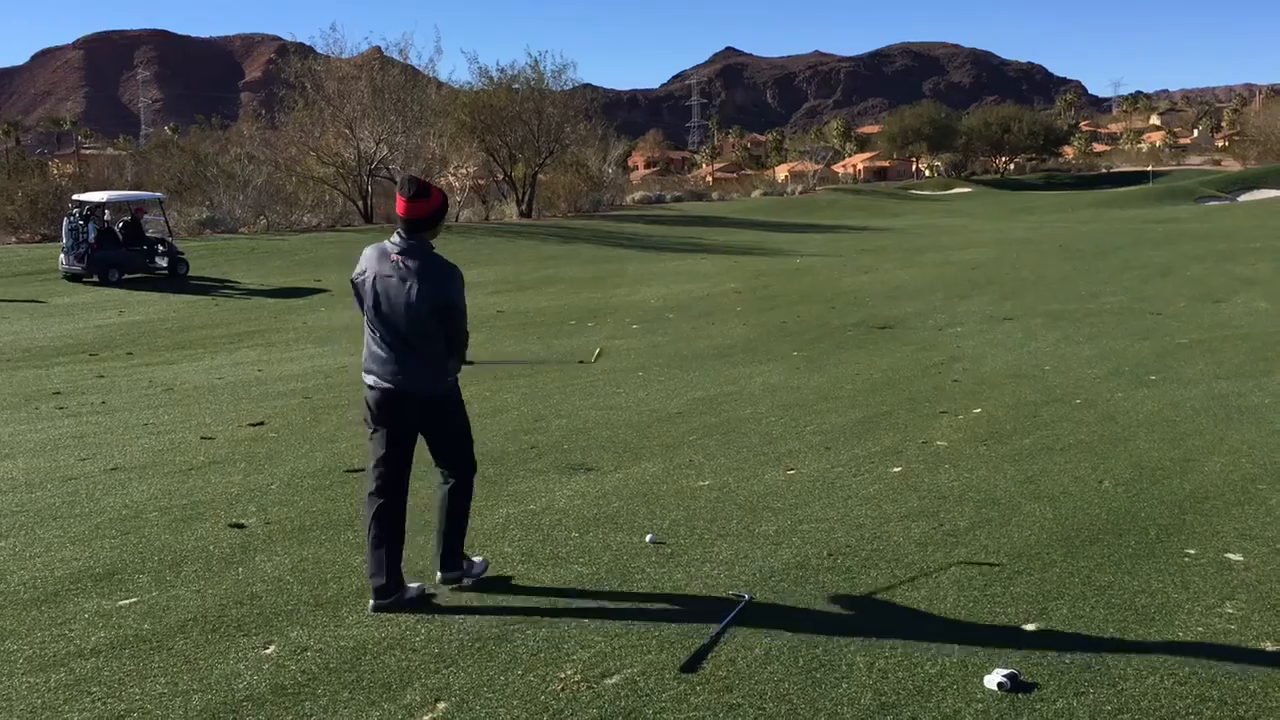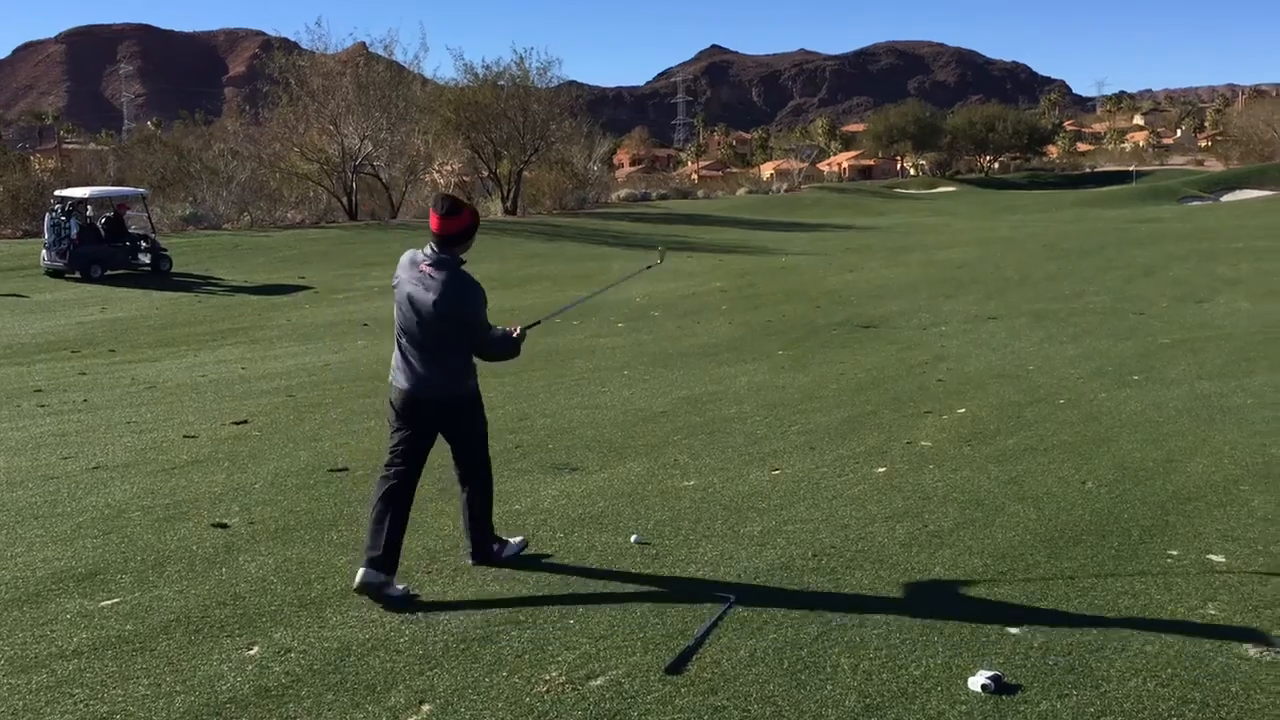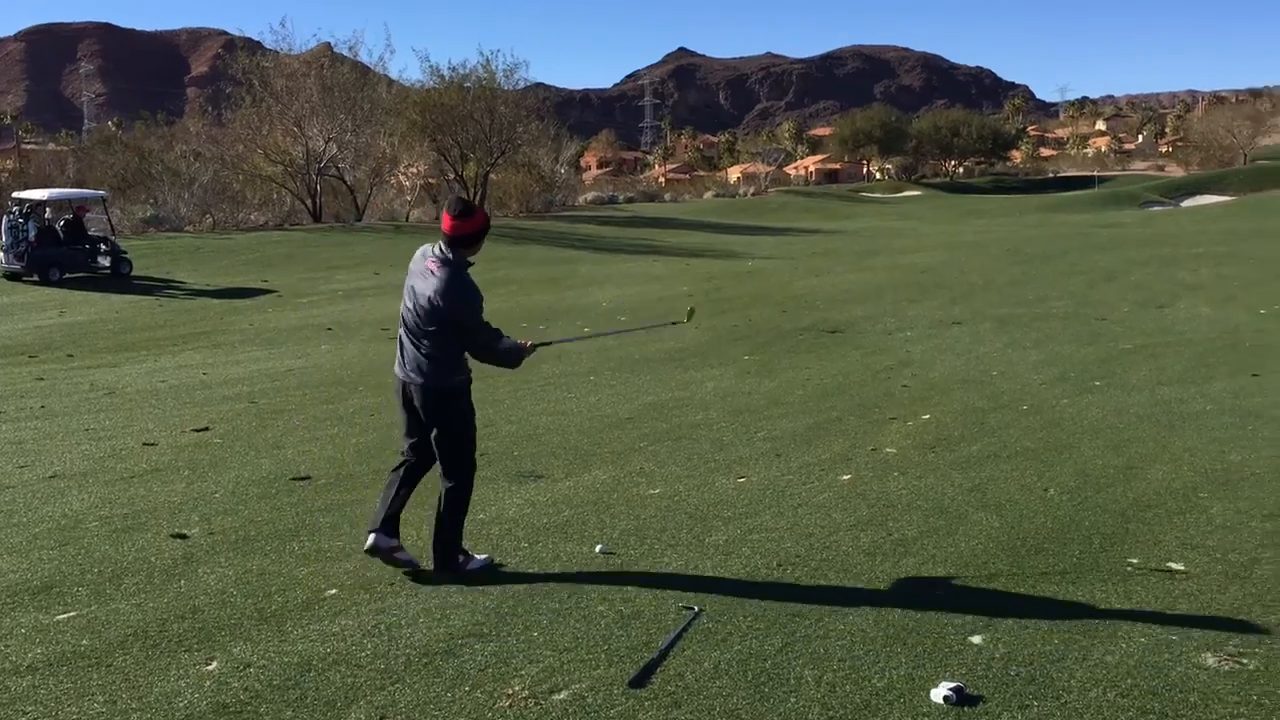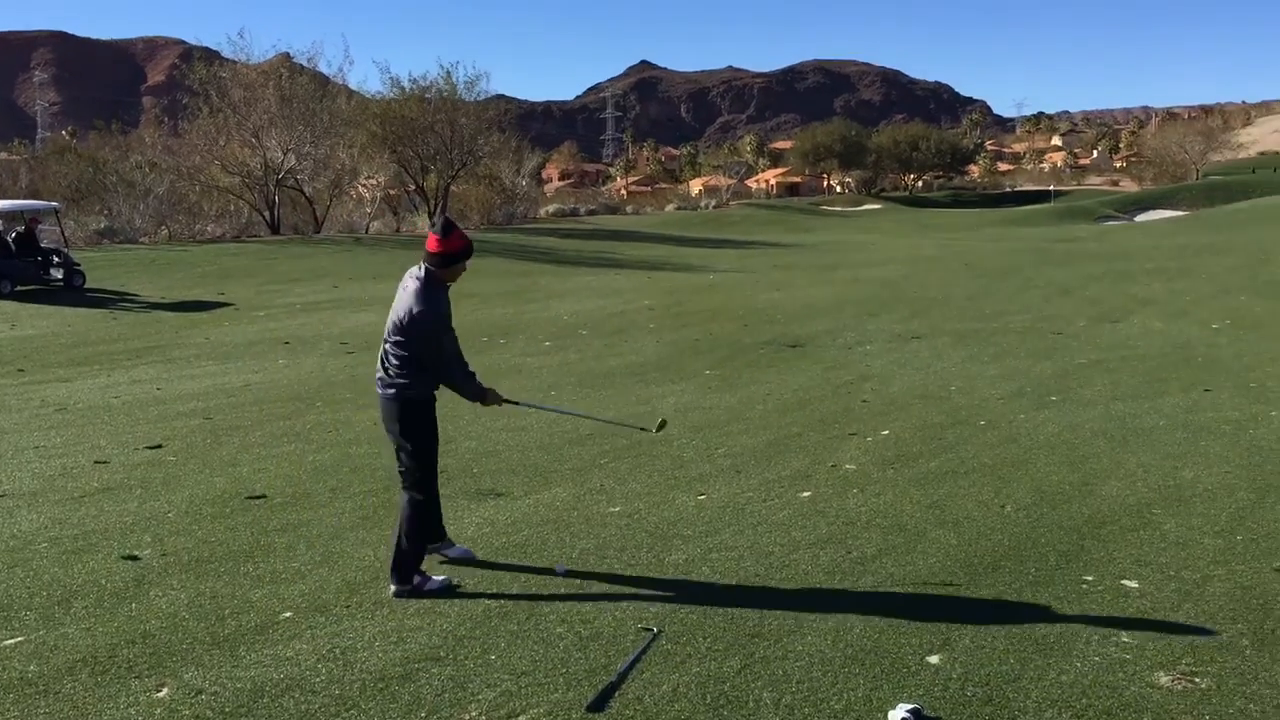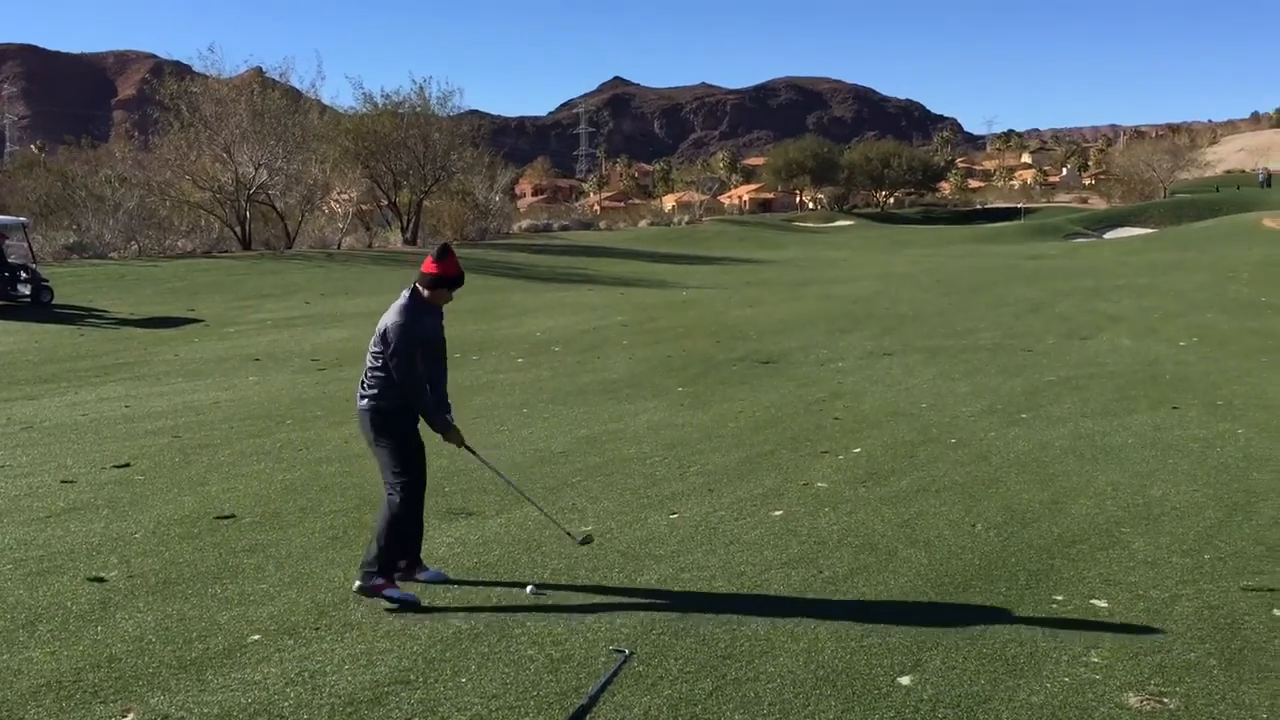
dt=0.3s
person 1, frame 1
left shoulder: (366, 261)
right shoulder: (444, 275)
right elbow: (456, 341)
right wrist: (449, 361)
left hip: (381, 390)
right hip: (432, 392)
left knee: (385, 487)
right knee: (458, 472)
left ankle: (386, 587)
right ankle: (452, 564)
person 1, frame 2
left shoulder: (406, 264)
right shoulder: (465, 288)
right elbow: (485, 347)
left wrist: (498, 335)
right wrist: (512, 342)
left hip: (408, 390)
right hip: (454, 395)
left knee: (398, 475)
right knee: (474, 472)
left ankle: (377, 567)
right ankle: (485, 547)
person 1, frame 3
left shoulder: (423, 257)
right shoulder: (460, 289)
right elbow: (479, 344)
left wrist: (504, 343)
right wrist: (515, 353)
left hip: (408, 378)
right hip: (443, 386)
left knee: (415, 457)
right knee: (457, 469)
left ankle: (383, 532)
right ankle: (447, 556)
person 1, frame 4
left shoulder: (418, 277)
right shoulder: (425, 306)
left elbow: (446, 348)
right elbow: (442, 364)
left wrist: (472, 384)
right wrist: (478, 393)
left hip: (397, 392)
right hip: (407, 398)
left knee: (419, 472)
right knee: (418, 482)
left ankle: (434, 539)
right ankle: (405, 576)
person 1, frame 5
left shoulder: (431, 310)
right shoulder: (401, 323)
left elbow: (436, 368)
right elbow: (412, 384)
left wrist: (444, 416)
right wrist: (441, 425)
left hip: (401, 408)
right hip: (382, 411)
left knee: (415, 484)
right knee: (403, 489)
left ankle: (407, 562)
right ankle: (373, 574)
